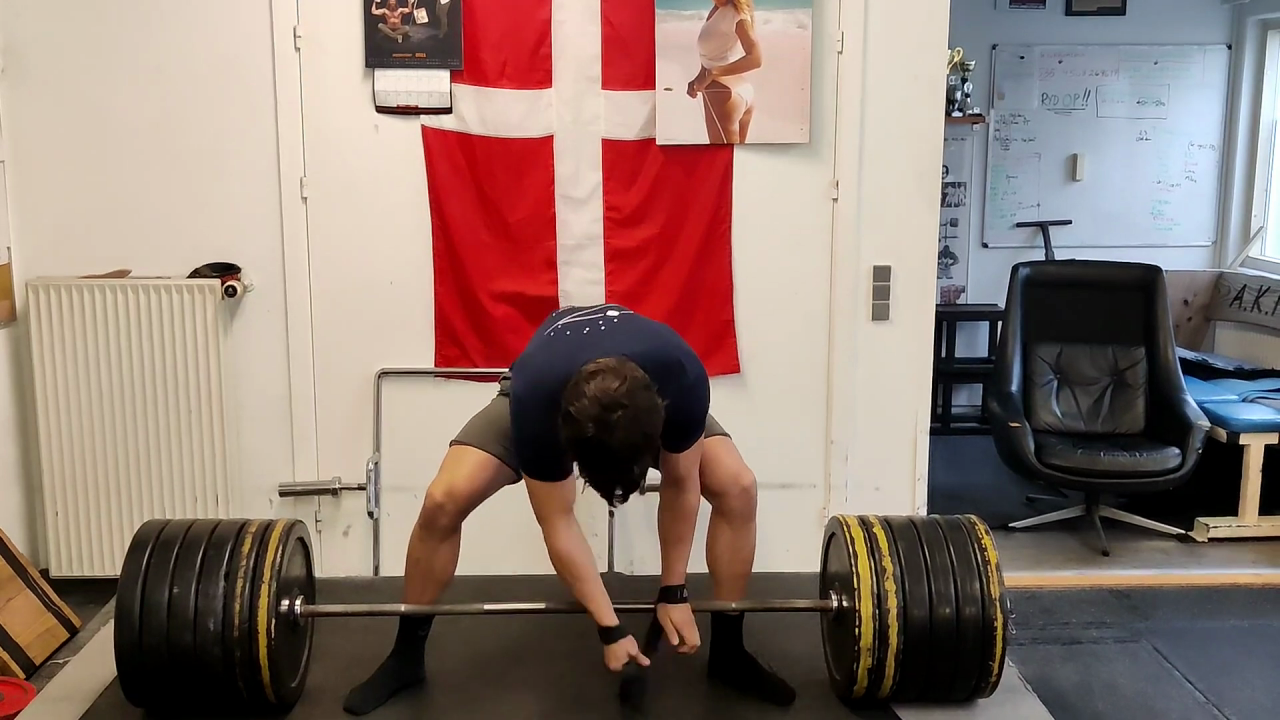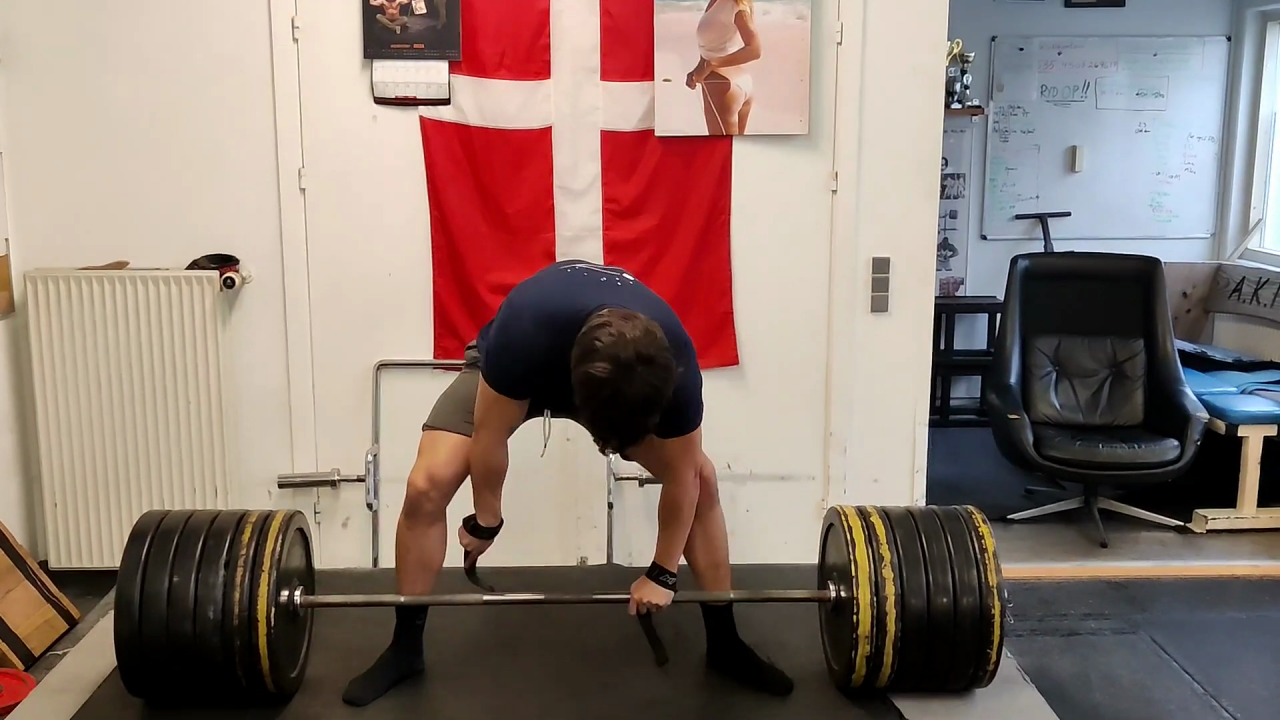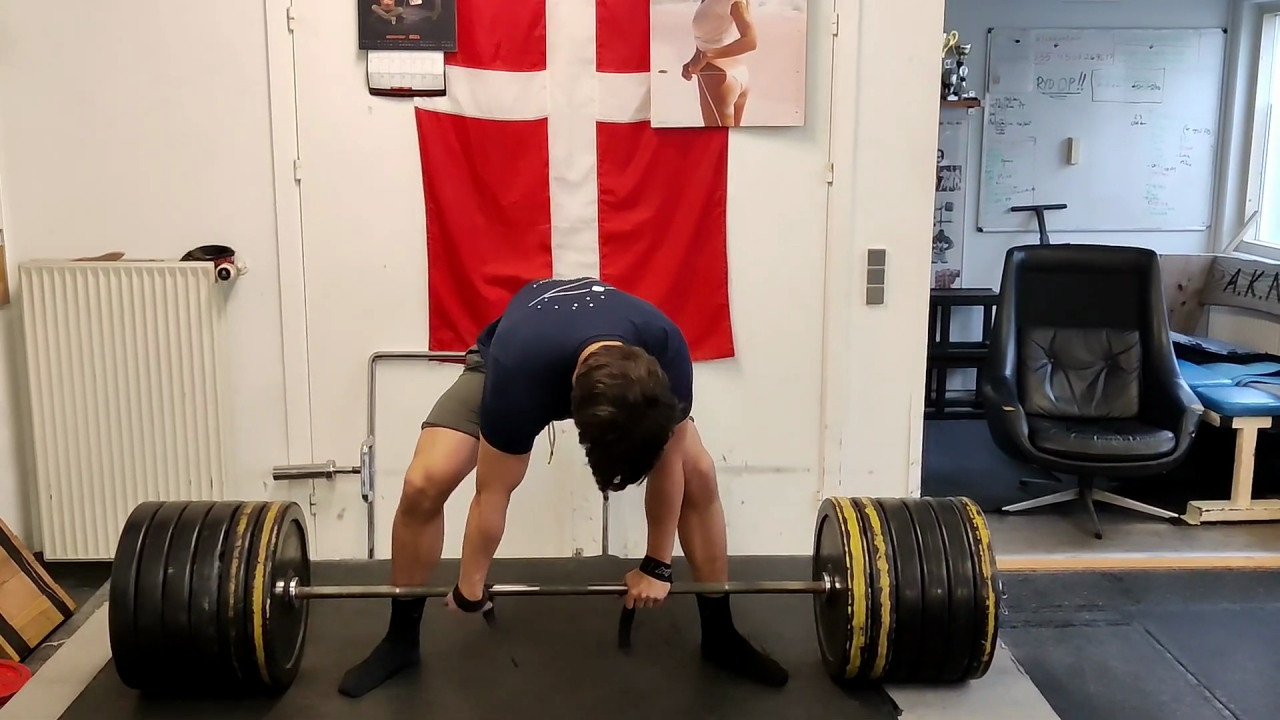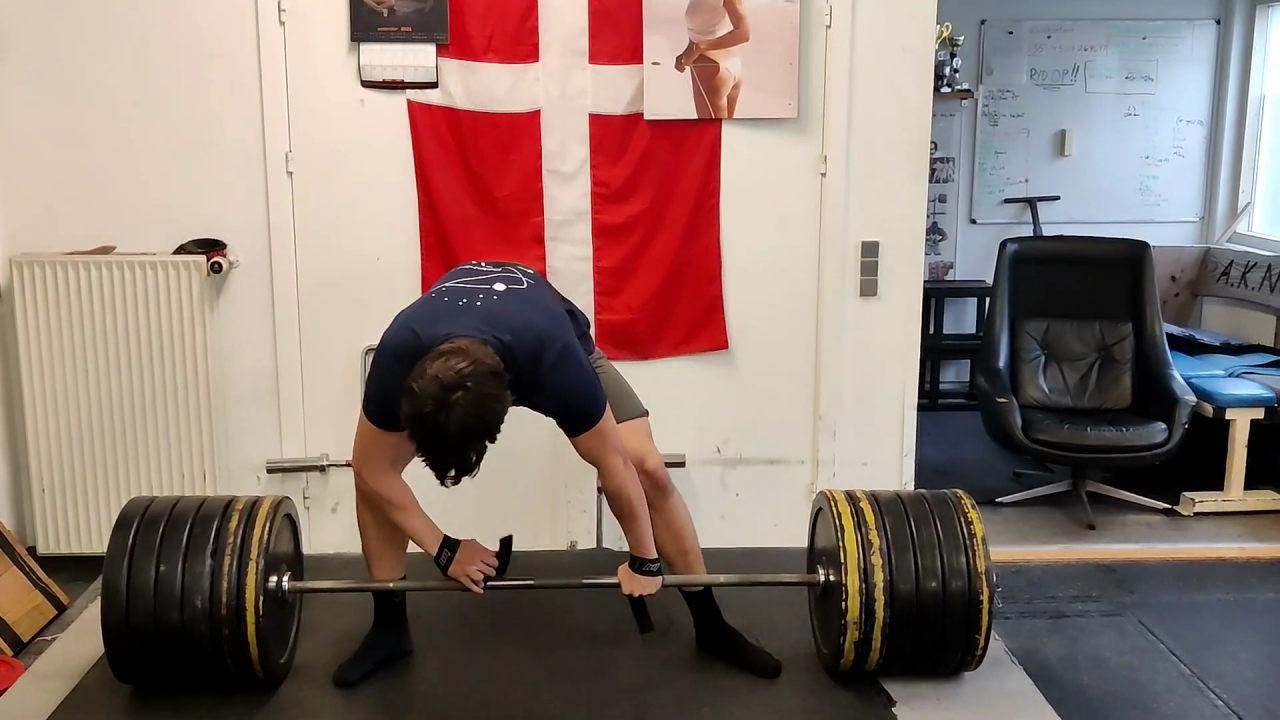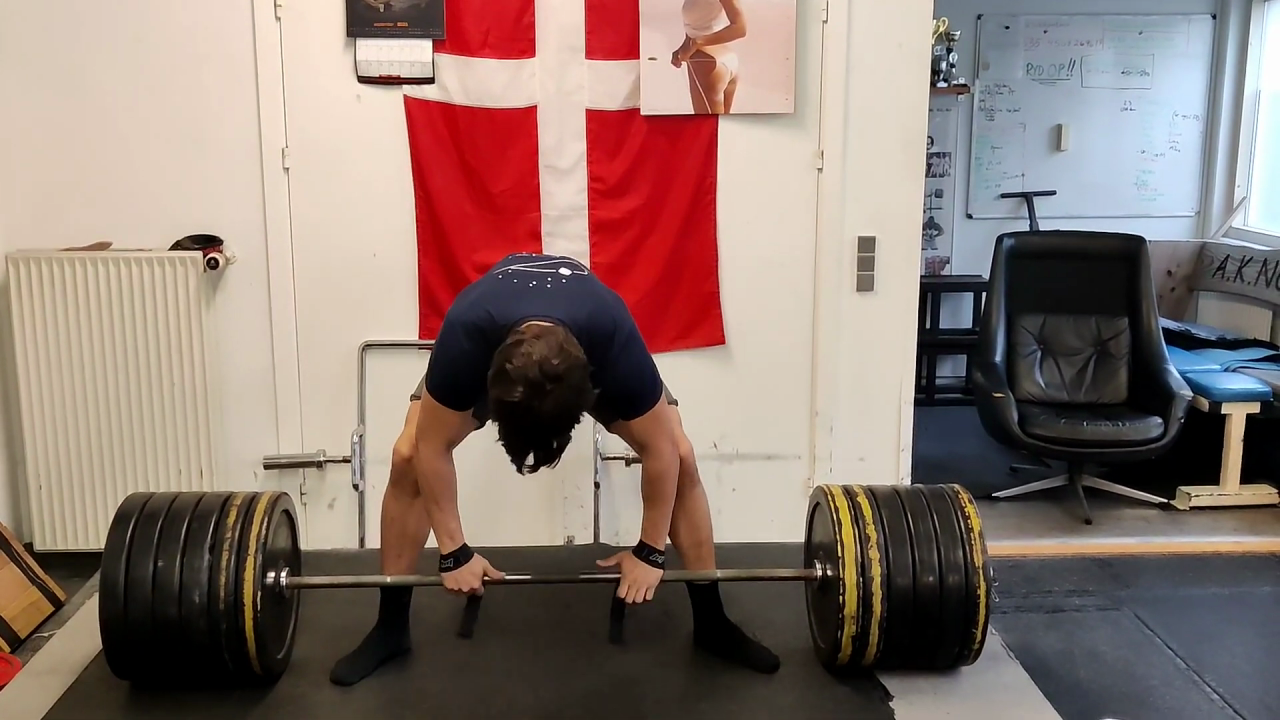
dt=1s
person 1, frame 1
left shoulder: (682, 378)
right shoulder: (535, 401)
left elbow: (681, 484)
right elbow: (559, 526)
left wrist: (673, 592)
right wrist: (609, 630)
left hip: (650, 389)
right hip: (550, 392)
left knee: (737, 489)
right knee: (444, 501)
left ankle: (728, 653)
right ankle: (406, 656)
person 1, frame 2
left shoulder: (673, 361)
right shoulder: (525, 327)
left elbow: (682, 476)
right elbow: (490, 439)
left wrist: (662, 573)
right wrist: (485, 525)
right hip: (508, 373)
left knee: (701, 478)
right knee: (427, 486)
left ankle: (724, 643)
right ankle: (405, 647)
person 1, frame 3
left shoulder: (664, 353)
right shoulder: (517, 376)
left elbow: (667, 465)
right elbow: (493, 495)
left wrist: (657, 566)
right wrist: (469, 595)
right hip: (511, 360)
left knee: (697, 472)
right knee: (424, 483)
left ankle: (719, 635)
right ankle: (401, 639)
person 1, frame 4
left shoulder: (553, 362)
right shoulder: (399, 358)
left elbow: (612, 463)
right elbow: (371, 468)
left wrist: (643, 559)
right wrist: (444, 549)
left hip: (544, 340)
left knee: (647, 466)
right knee: (374, 466)
left ankle: (711, 626)
right ankle: (388, 627)
person 1, frame 5
left shoulder: (617, 344)
right shoulder: (464, 339)
left elbow: (662, 449)
right elbow: (433, 448)
left wrist: (650, 550)
right wrist: (454, 551)
left hip: (592, 342)
right hip: (490, 337)
left knee: (680, 455)
right knee: (409, 455)
left ankle: (711, 621)
right ankle: (391, 626)
